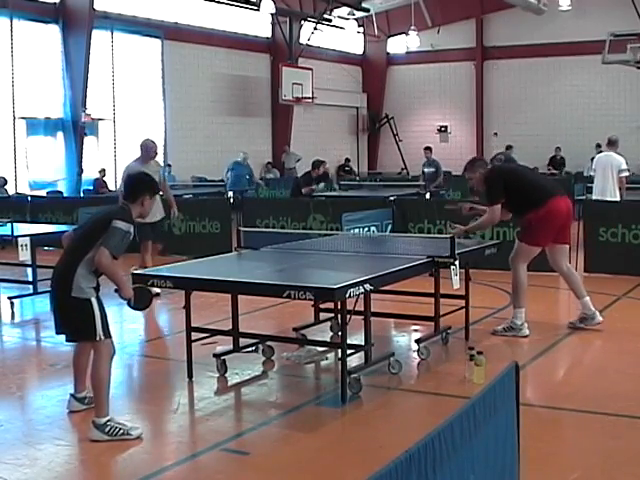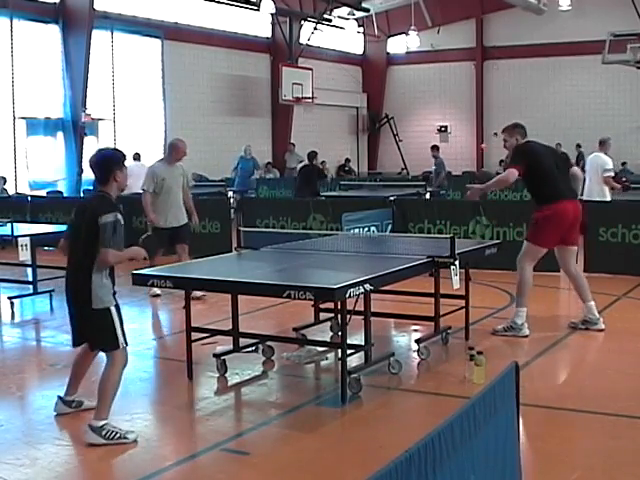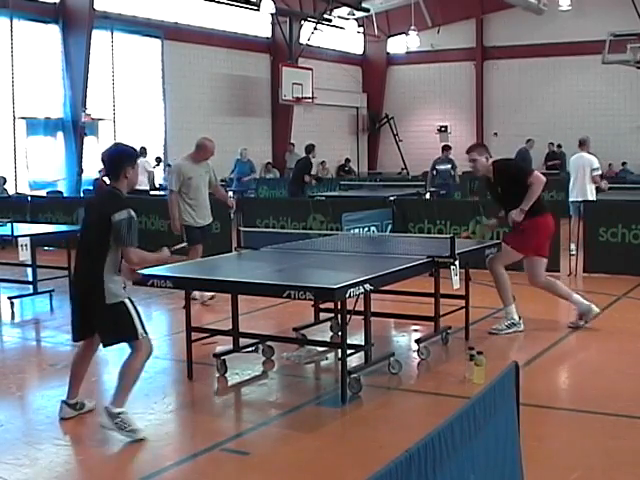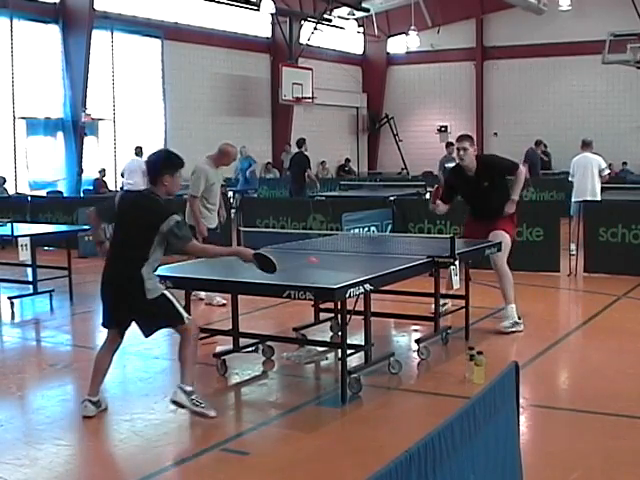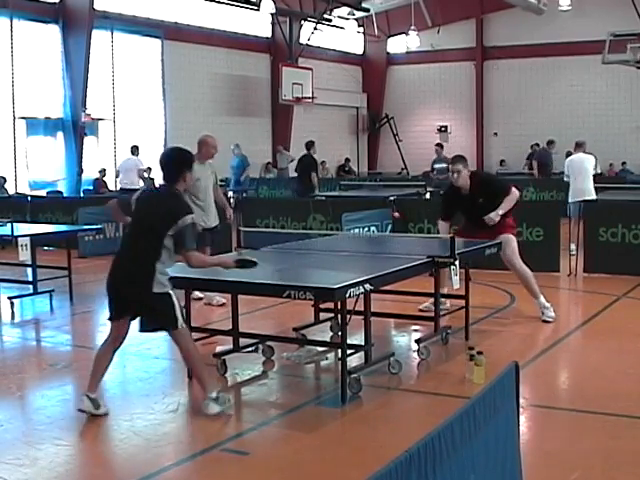
dt=0.5s
person 1, frame 1
left shoulder: (109, 215)
right shoulder: (124, 222)
left elbow: (68, 238)
right elbow: (102, 259)
right wrist: (123, 284)
left hip: (64, 281)
right hip: (79, 286)
left knee: (86, 340)
right knee: (104, 349)
left ankle: (79, 396)
right ankle: (102, 422)
person 1, frame 2
left shoulder: (85, 205)
right shoulder: (110, 211)
left elbow: (64, 244)
right elbow: (108, 257)
right wrist: (132, 253)
left hip: (76, 288)
right hip: (97, 294)
left knee: (90, 347)
right knee: (117, 356)
left ankle: (68, 399)
right ankle: (99, 426)
person 1, frame 3
left shoulder: (95, 201)
right shoulder: (122, 209)
right elbow: (132, 256)
right wrist: (160, 256)
left hip: (82, 285)
right hip: (106, 289)
left knee: (89, 343)
right knee: (141, 347)
left ankle: (71, 402)
right ankle: (116, 408)
person 1, frame 4
left shoulder: (125, 198)
right shoulder: (165, 215)
left elbow: (93, 215)
right elbow: (196, 249)
left wrist: (101, 242)
right wrist: (237, 251)
left hip: (112, 281)
right hip: (141, 285)
left knee: (113, 336)
right knee: (189, 329)
left ankle: (91, 399)
right ankle: (186, 389)
person 1, frame 5
left shoulder: (144, 195)
right shoulder: (182, 211)
left elbow: (114, 205)
right elbow: (193, 260)
right wrist: (222, 261)
left hip: (119, 274)
right hip: (152, 282)
left knee: (115, 335)
right knee: (182, 337)
left ankle: (90, 395)
right ankle: (210, 396)
person 2, frame 1
left shoulder: (493, 177)
right shoulder: (505, 173)
left elbow: (493, 218)
right elbow: (505, 213)
left wrist: (466, 230)
right wrist: (480, 209)
left hip: (547, 210)
right hip: (562, 204)
left knee: (518, 262)
right knee: (561, 265)
left ankle: (518, 323)
right ankle: (589, 312)
person 2, frame 2
left shoulder: (522, 150)
right shoulder: (549, 150)
left elbow: (509, 177)
right elbow: (576, 174)
left wrist: (482, 189)
left hip: (552, 210)
right hip: (572, 207)
left knee: (525, 262)
right knee: (569, 266)
left ankle: (519, 323)
right ankle: (593, 317)
person 2, frame 3
left shoulder: (506, 166)
right shoulder: (490, 180)
left elbow: (539, 180)
left wrist: (521, 210)
right wrist: (497, 221)
left hip: (535, 222)
right hip: (538, 223)
left knee: (495, 263)
right knee: (537, 279)
left ankle: (513, 319)
right ankle: (584, 306)
person 2, frame 4
left shoulder: (491, 162)
right shoulder: (454, 175)
left elbow: (521, 170)
right elbow: (444, 206)
left wrist: (513, 200)
right wrist: (436, 206)
left hip: (502, 217)
right hip: (477, 219)
left knee: (498, 260)
left ankle: (512, 317)
person 2, frame 5
left shoulder: (485, 180)
right shoulder: (450, 194)
left elbow: (514, 193)
right elbow: (444, 221)
left wrist: (498, 213)
right wrist: (444, 237)
left hip: (500, 223)
right hip: (474, 226)
left knee: (514, 262)
left ankle: (543, 304)
right ankle: (441, 299)
person 3, frame 1
left shoulder: (157, 165)
right shoulder: (131, 168)
left elbow: (164, 186)
right elbow: (124, 193)
left wrist: (173, 205)
left hip: (157, 214)
right hip: (140, 216)
left knee: (157, 246)
right knee: (147, 247)
left ankle: (140, 269)
person 3, frame 2
left shoulder: (181, 168)
right shoulder: (155, 169)
right elbow: (146, 194)
left wrist: (193, 213)
right wrist: (149, 214)
left hip: (181, 219)
right hip: (161, 222)
left knee: (184, 251)
right knee: (157, 253)
person 3, frame 3
left shoulder: (206, 165)
right shoulder: (180, 166)
left elbow: (214, 186)
right elbow: (172, 194)
left wrist: (227, 199)
right wrist: (174, 219)
left hip: (205, 218)
right hip: (188, 220)
left knee: (198, 253)
right knee: (195, 251)
right ankle: (201, 290)
person 3, frame 4
left shoulder: (218, 167)
right shoulder: (202, 170)
right elbow: (193, 199)
left wrist: (221, 207)
right wrist: (199, 224)
left hip: (212, 220)
right hip: (201, 222)
left ankle: (197, 289)
right ankle: (209, 293)
person 3, frame 5
left shoulder: (210, 165)
left wrist: (226, 207)
left hip: (212, 219)
right hip: (197, 221)
left knee: (202, 254)
right knee: (204, 254)
left ankle: (194, 289)
right ankle: (208, 294)
